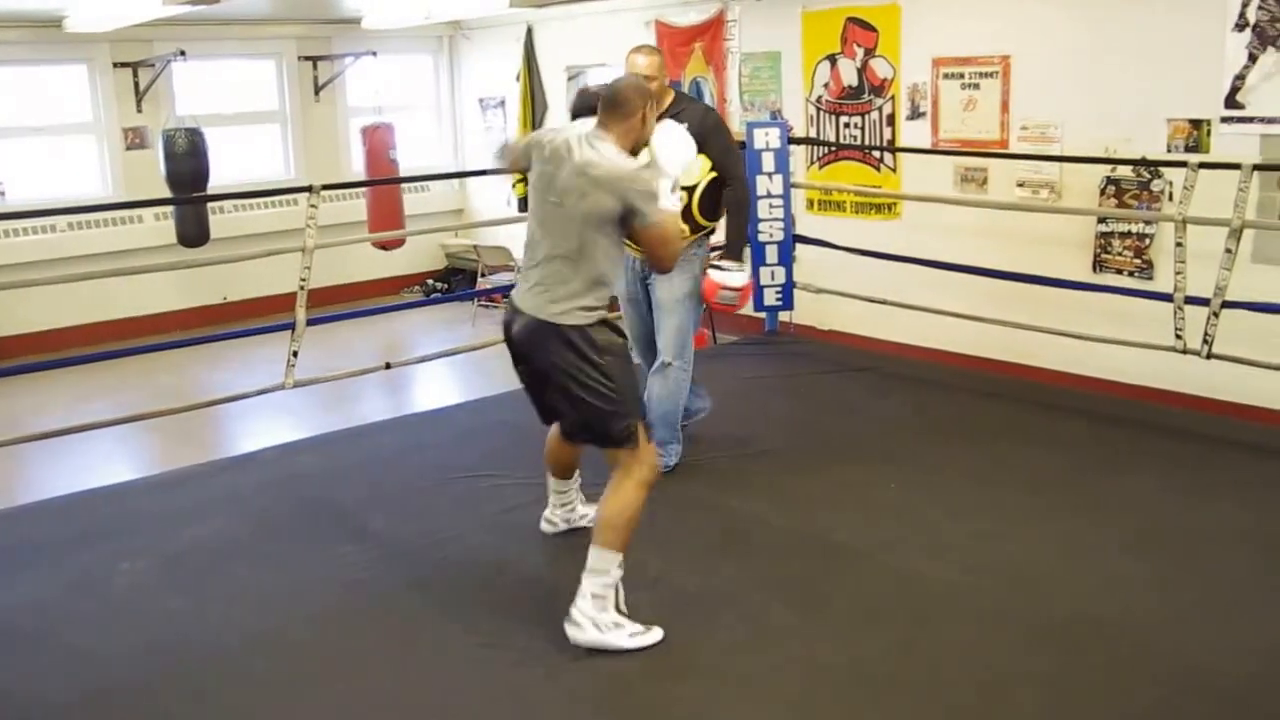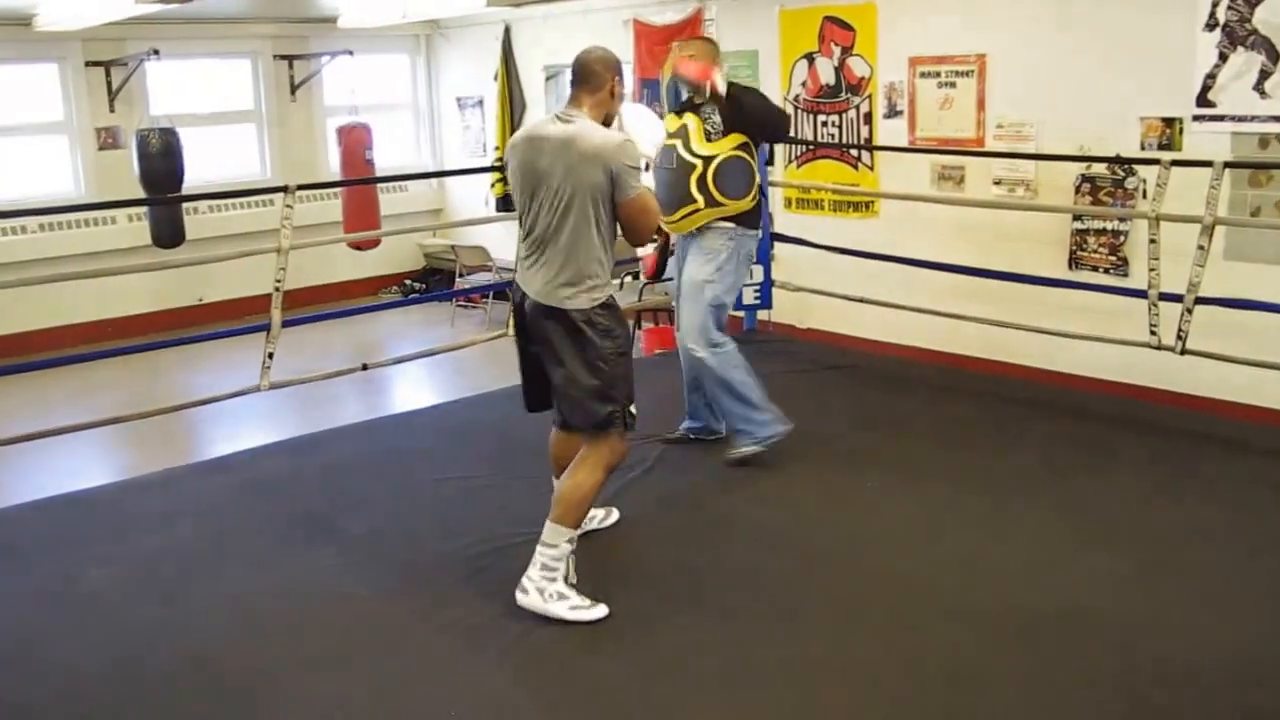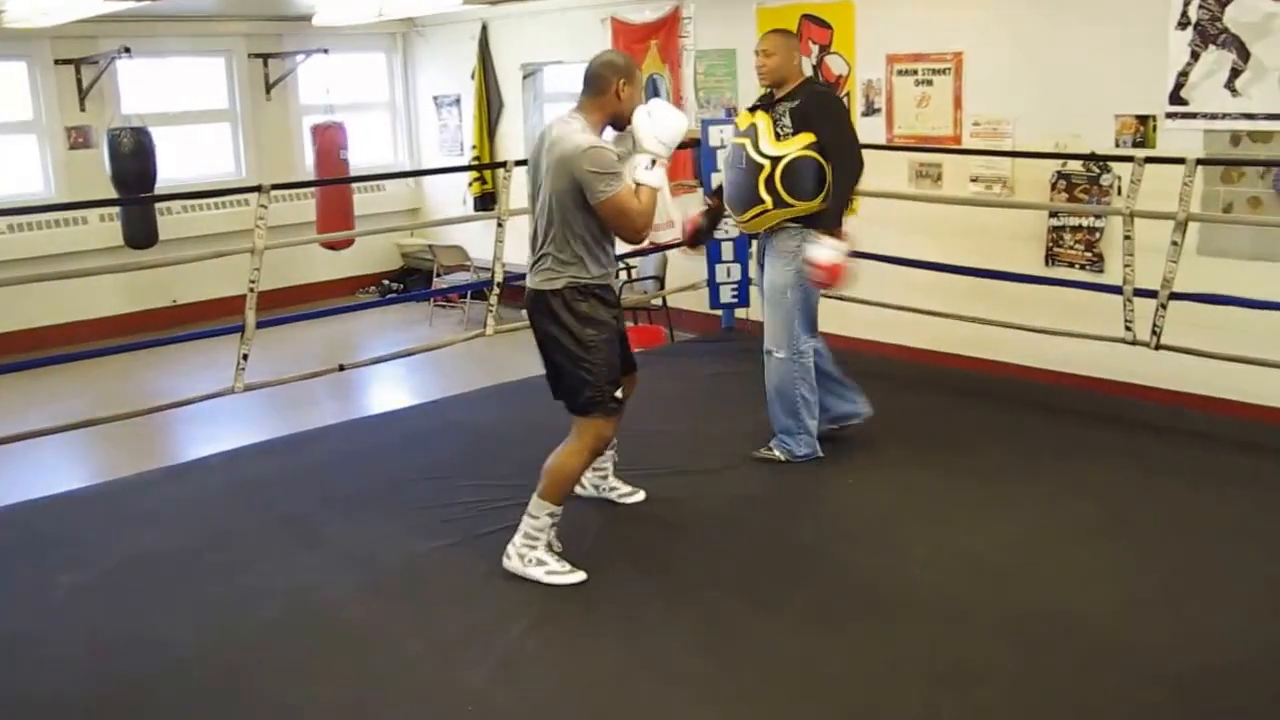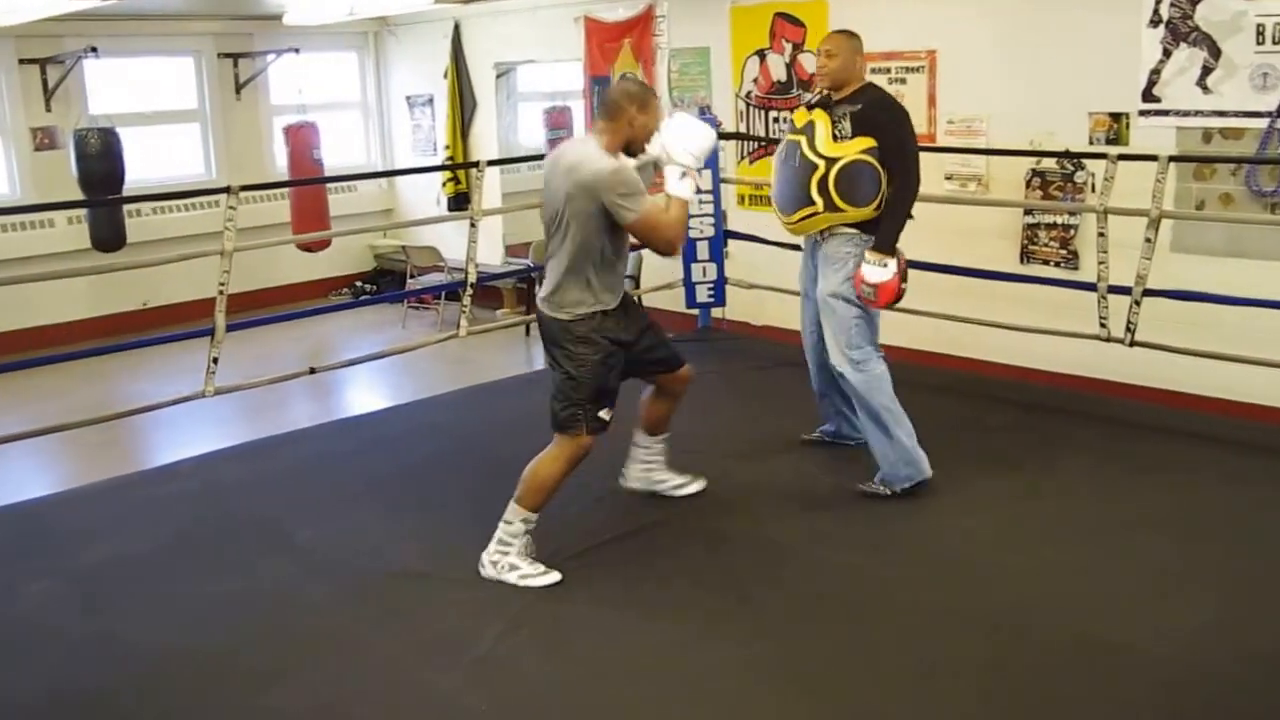
dt=0.7s
person 1, frame 1
left shoulder: (554, 143)
right shoulder: (631, 176)
left elbow: (509, 155)
right elbow: (665, 257)
right wrist: (665, 190)
left hip: (524, 317)
right hip: (573, 329)
left knee: (571, 416)
right knee: (636, 463)
left ankle: (561, 509)
right ankle: (595, 610)
person 1, frame 2
left shoulder: (524, 139)
right shoulder: (614, 149)
right elbow: (642, 233)
right wrist: (641, 168)
left hip: (530, 295)
right hip: (580, 309)
left knee: (573, 416)
right knee: (606, 443)
left ankle: (572, 513)
right ankle: (544, 578)
person 1, frame 3
left shoulder: (558, 130)
right shoulder: (590, 152)
right elbow: (635, 228)
left wrist: (640, 161)
right wrist: (652, 161)
left hip: (584, 286)
right hip: (569, 296)
left knee: (621, 380)
right knee: (596, 427)
left ankle: (597, 477)
right ankle: (528, 546)
person 1, frame 4
left shoulder: (569, 151)
right shoulder: (606, 175)
right elbow: (667, 240)
left wrist: (651, 166)
right wrist: (681, 170)
left hip: (609, 302)
right hip: (575, 318)
left knee: (676, 375)
right knee: (573, 442)
left ankle: (644, 467)
right ankle: (504, 550)
person 2, frame 1
left shoulder: (699, 119)
left elbow: (735, 183)
left wrist: (733, 252)
left hip: (680, 255)
right hip: (632, 254)
left knee: (671, 355)
right knee: (646, 349)
left ankle: (659, 449)
right ankle: (691, 403)
person 2, frame 2
left shoulder: (732, 104)
right shoulder: (685, 112)
left elbow: (777, 126)
left wrist: (723, 90)
left hip: (724, 235)
right hip: (690, 234)
left knee: (704, 336)
right knee: (690, 334)
left ankle: (760, 426)
right ankle: (705, 420)
person 2, frame 3
left shoulder: (819, 100)
right shoulder: (763, 106)
left elbow: (849, 161)
right elbow: (747, 167)
left wrist: (830, 226)
left hip: (801, 234)
right hip: (771, 233)
left knee: (787, 341)
right knee: (787, 334)
left ankle: (796, 441)
right ankle: (843, 406)
person 2, frame 4
left shoulder: (880, 109)
right shoulder: (823, 108)
left elbow: (905, 180)
left wrist: (885, 246)
left hip: (850, 244)
right hip: (819, 242)
left knee: (853, 355)
right knee: (819, 343)
left ankle: (904, 466)
right ankle: (843, 424)
